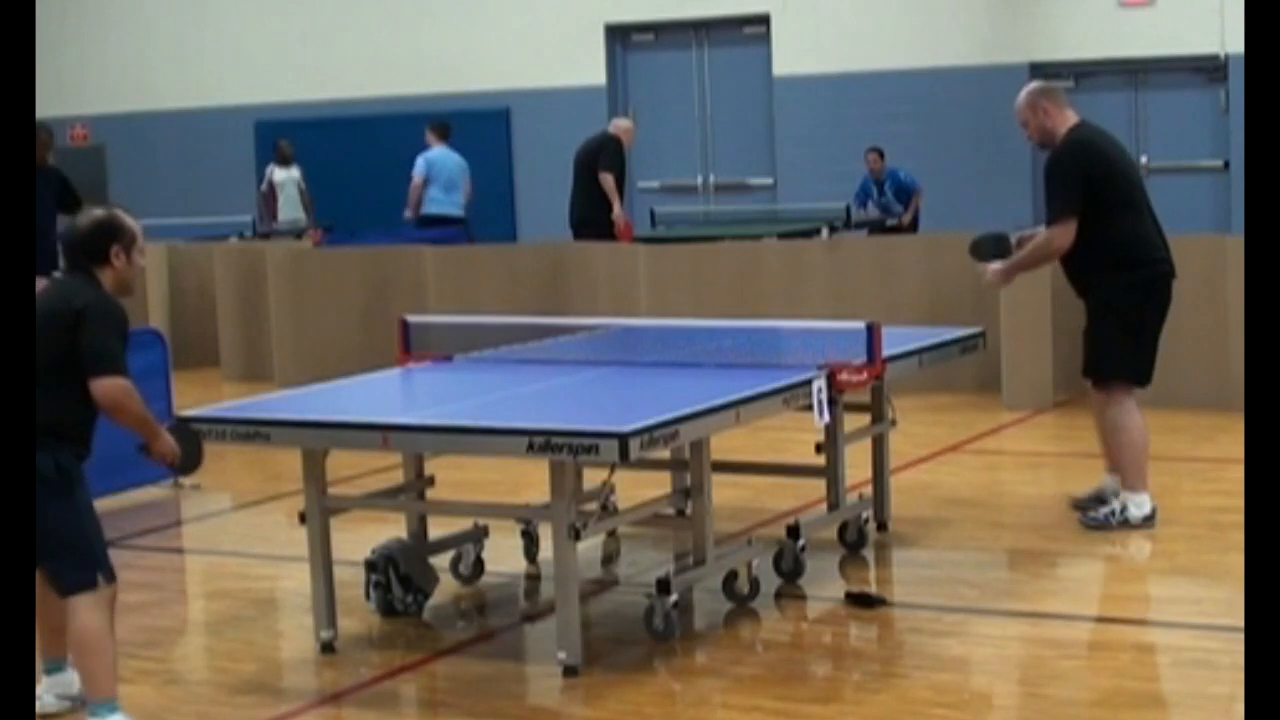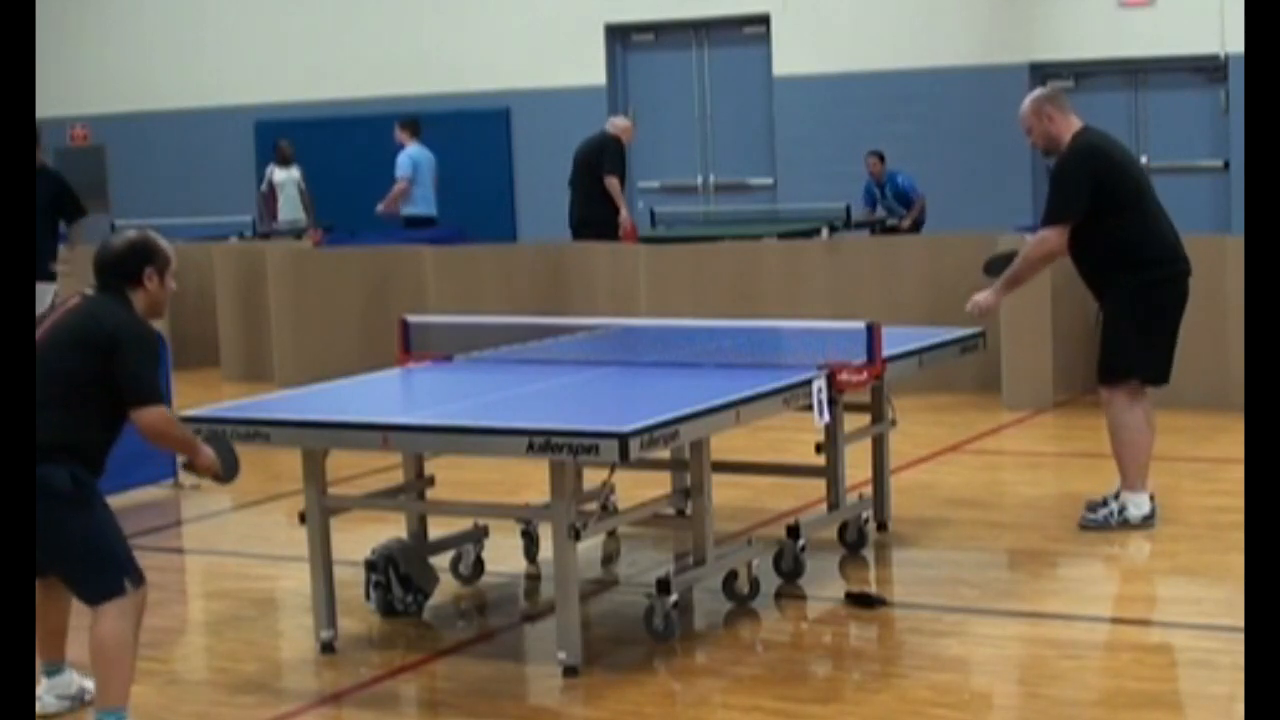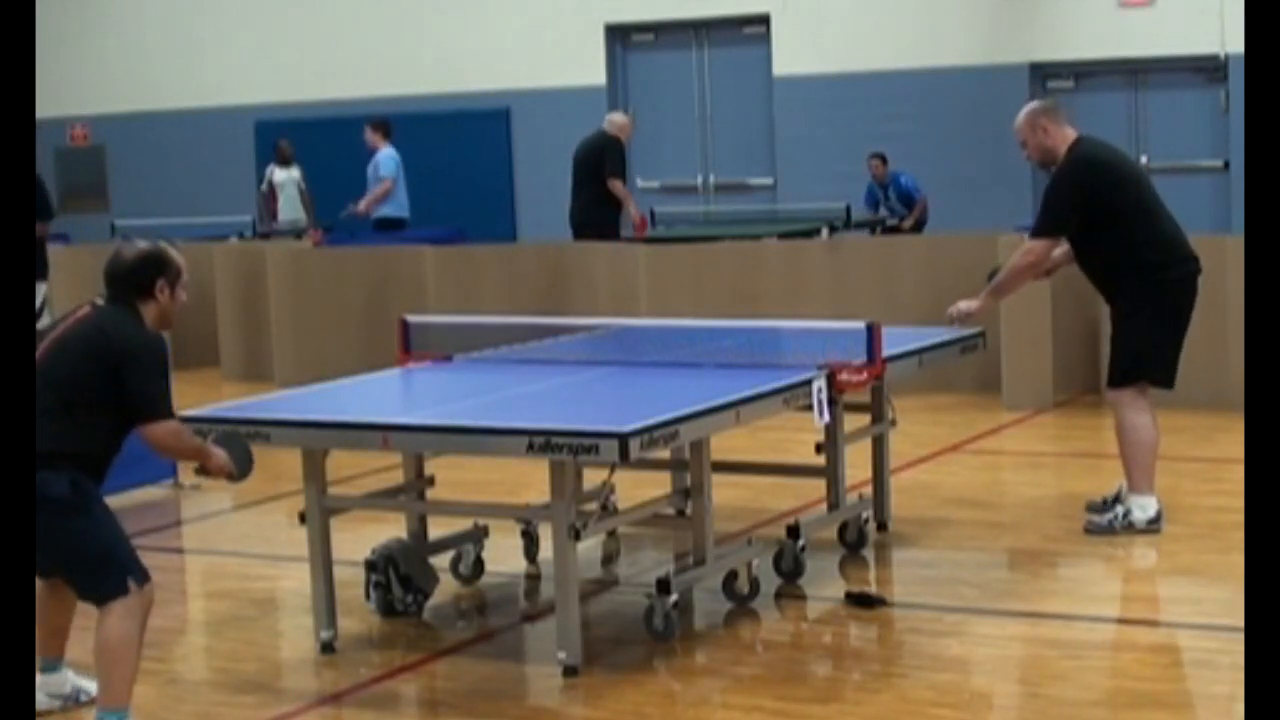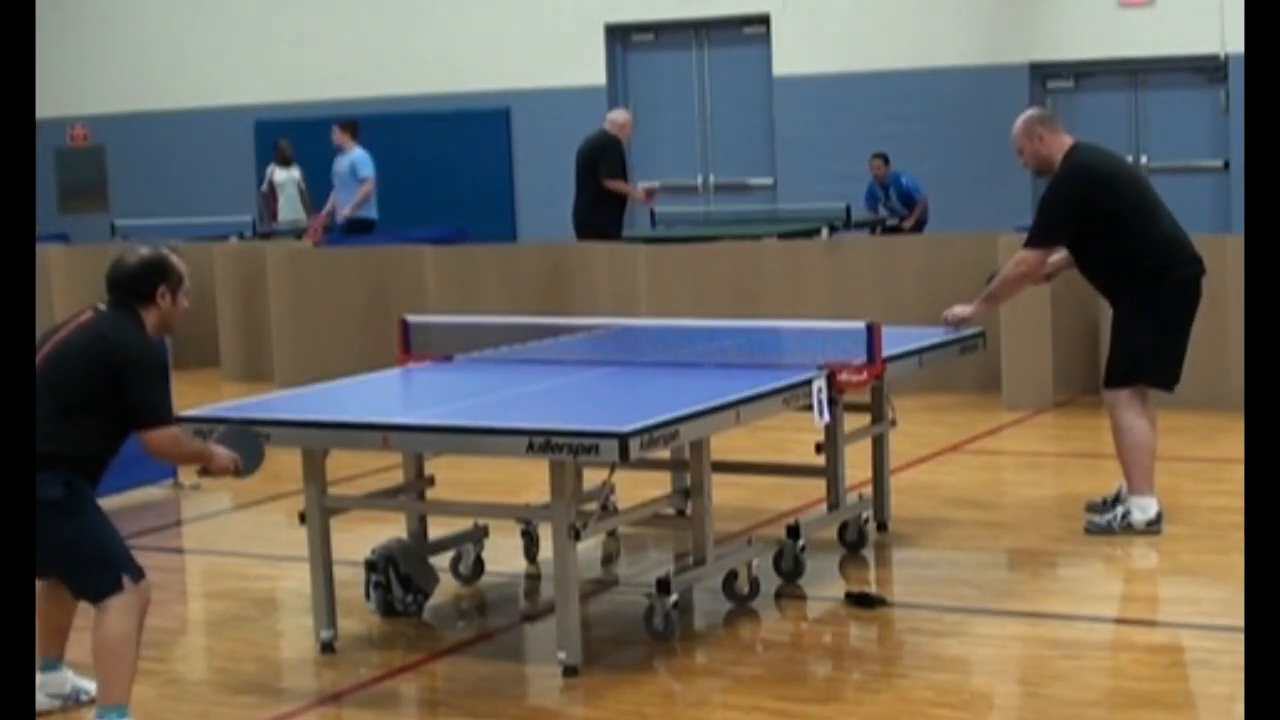
dt=1s
person 1, frame 1
left shoulder: (55, 297)
right shoulder: (98, 308)
right elbow: (110, 391)
right wrist: (156, 436)
left hip: (45, 455)
right hip: (46, 459)
left knee: (55, 568)
right knee: (90, 586)
person 1, frame 2
left shoulder: (74, 312)
right shoulder: (130, 331)
right elbow: (150, 419)
right wrist: (195, 450)
left hip: (46, 467)
right hip: (51, 474)
left knee: (57, 569)
right knee: (120, 593)
person 1, frame 3
left shoulder: (86, 321)
right shoulder: (138, 342)
right elbow: (160, 433)
right wrist: (207, 454)
left hip: (46, 473)
right hip: (48, 481)
left knee: (63, 568)
right knee: (128, 593)
person 1, frame 4
left shoulder: (89, 327)
right shoulder: (138, 347)
right elbow: (161, 440)
right wrist: (210, 455)
left hip: (46, 476)
right hip: (46, 484)
left knee: (65, 567)
right knee: (124, 590)
left ankle: (52, 682)
person 2, frame 1
left shoulder: (1068, 155)
right shoulder: (1094, 142)
left elbow: (1061, 240)
left wrist: (1009, 268)
right wrist: (1037, 238)
left hip: (1126, 284)
right hip: (1139, 277)
left knee: (1115, 390)
right knee: (1105, 385)
left ankle: (1136, 503)
right ankle: (1116, 485)
person 2, frame 2
left shoulder: (1077, 159)
right shoulder: (1095, 149)
left elbow: (1050, 241)
left wrist: (997, 291)
right wrist: (1044, 253)
left hip: (1142, 284)
right hip: (1154, 278)
left knee: (1119, 390)
right knee: (1131, 388)
left ankle: (1135, 503)
right ankle: (1134, 492)
person 2, frame 3
left shoulder: (1075, 171)
right shoulder: (1091, 159)
left elbow: (1033, 253)
left wrist: (982, 301)
right wrist: (1055, 261)
left hip: (1154, 286)
right hip: (1159, 281)
left knee: (1127, 393)
right knee: (1131, 390)
left ankle: (1143, 507)
right ankle: (1136, 491)
person 2, frame 4
left shoulder: (1071, 179)
right shoulder: (1089, 165)
left elbow: (1026, 263)
left wrist: (977, 308)
right wrist: (1055, 265)
left hip: (1157, 286)
right hip: (1165, 281)
left knee: (1123, 394)
right knee: (1133, 391)
left ankle: (1143, 508)
right ankle: (1136, 492)
